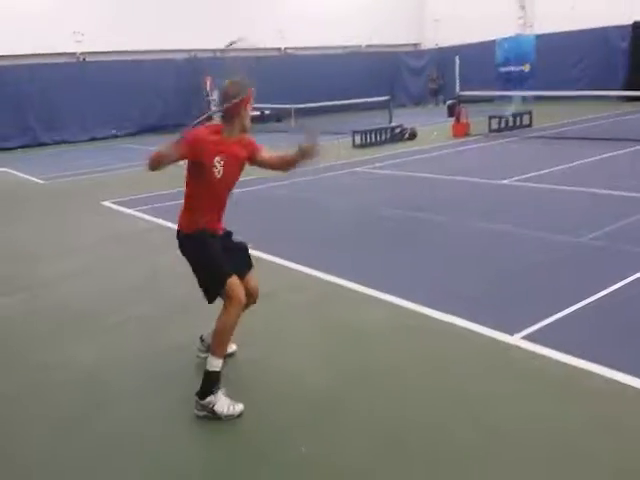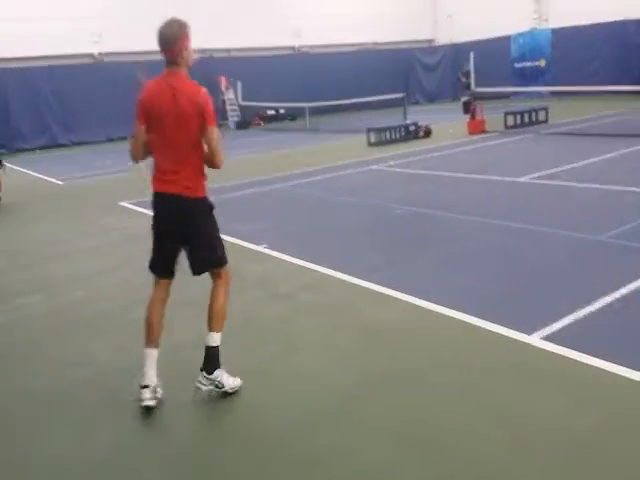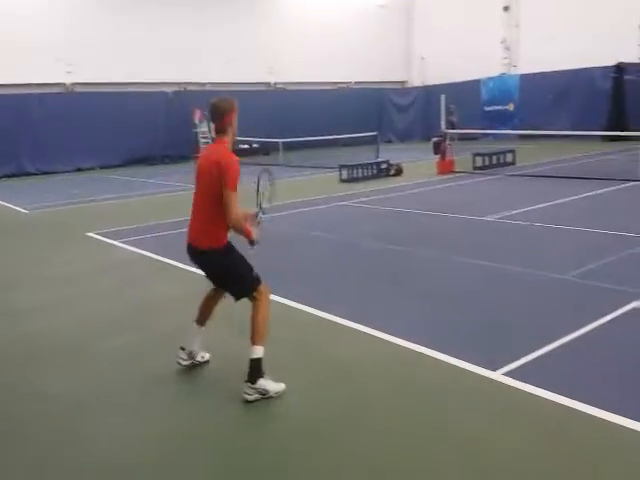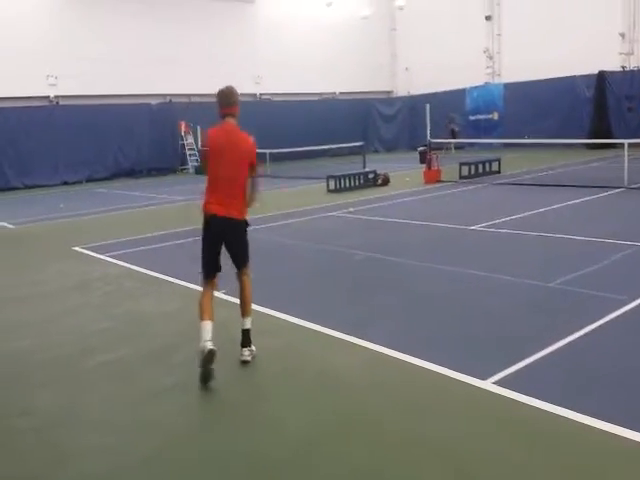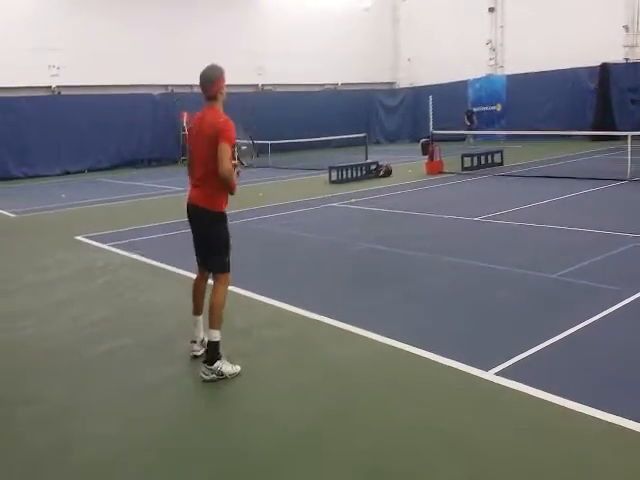
dt=1s
person 1, frame 1
left shoulder: (245, 144)
right shoulder: (201, 137)
left elbow: (279, 163)
right elbow: (154, 164)
left wrist: (301, 154)
right wrist: (175, 146)
left hip: (218, 231)
right hip: (195, 234)
left knee: (247, 293)
right knee: (237, 296)
left ankle: (212, 341)
right ankle: (208, 395)
person 1, frame 2
left shoulder: (147, 93)
right shoulder: (199, 95)
left elbow: (137, 153)
right elbow: (216, 160)
left hip: (162, 198)
right hip: (192, 200)
left knee: (161, 285)
right knee: (220, 275)
left ankle: (149, 381)
right ankle: (212, 367)
person 1, frame 3
left shoulder: (205, 156)
right shoulder: (229, 161)
right elbow: (231, 218)
left wrist: (240, 219)
right wrist: (248, 232)
left hip: (195, 244)
right hip: (215, 246)
left knee: (219, 288)
right knee: (260, 296)
left ankle: (189, 350)
right ankle: (255, 380)
person 1, frame 4
left shoulder: (211, 136)
right shoulder: (247, 141)
left hip: (212, 217)
right hip: (235, 219)
left knee: (209, 284)
right knee: (243, 274)
left ankle: (208, 343)
right ankle: (246, 344)
person 1, frame 5
left shoulder: (194, 122)
right shoulder: (223, 123)
right elbow: (224, 169)
right wrist: (233, 184)
left hip: (194, 204)
right hip: (212, 208)
left knee: (204, 271)
right knee: (221, 278)
left ankle: (199, 339)
right ankle: (213, 360)
